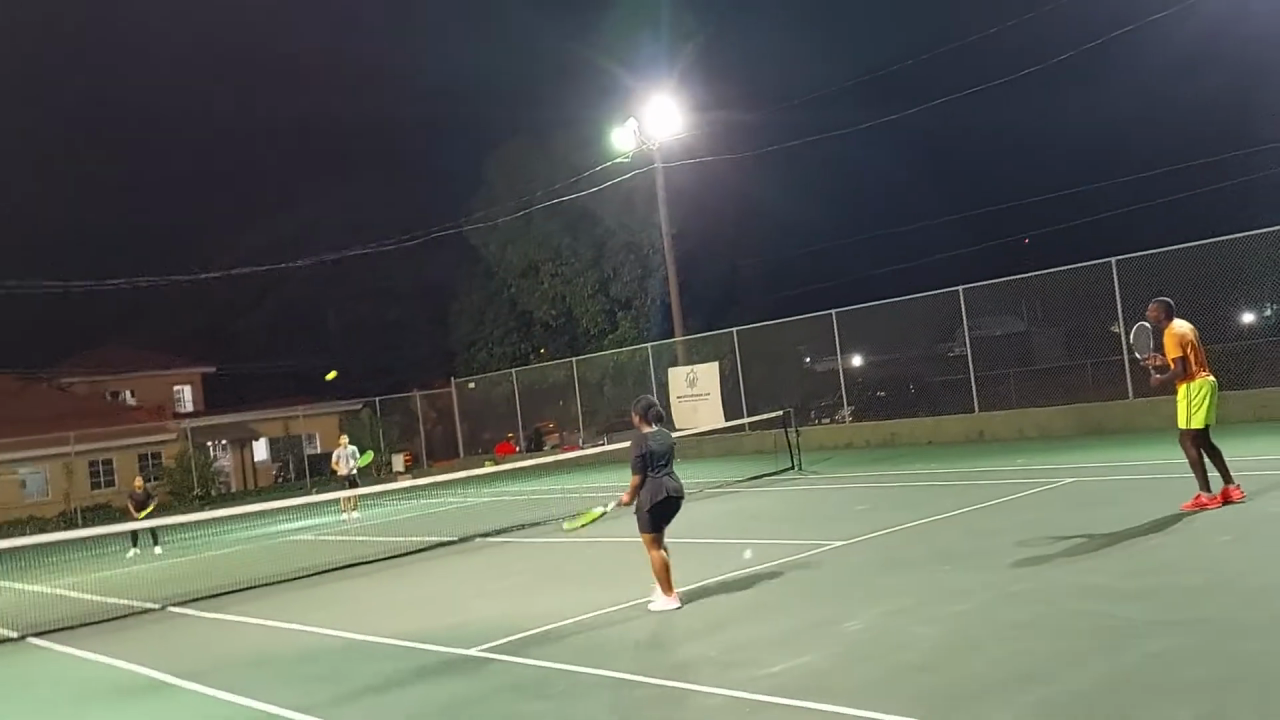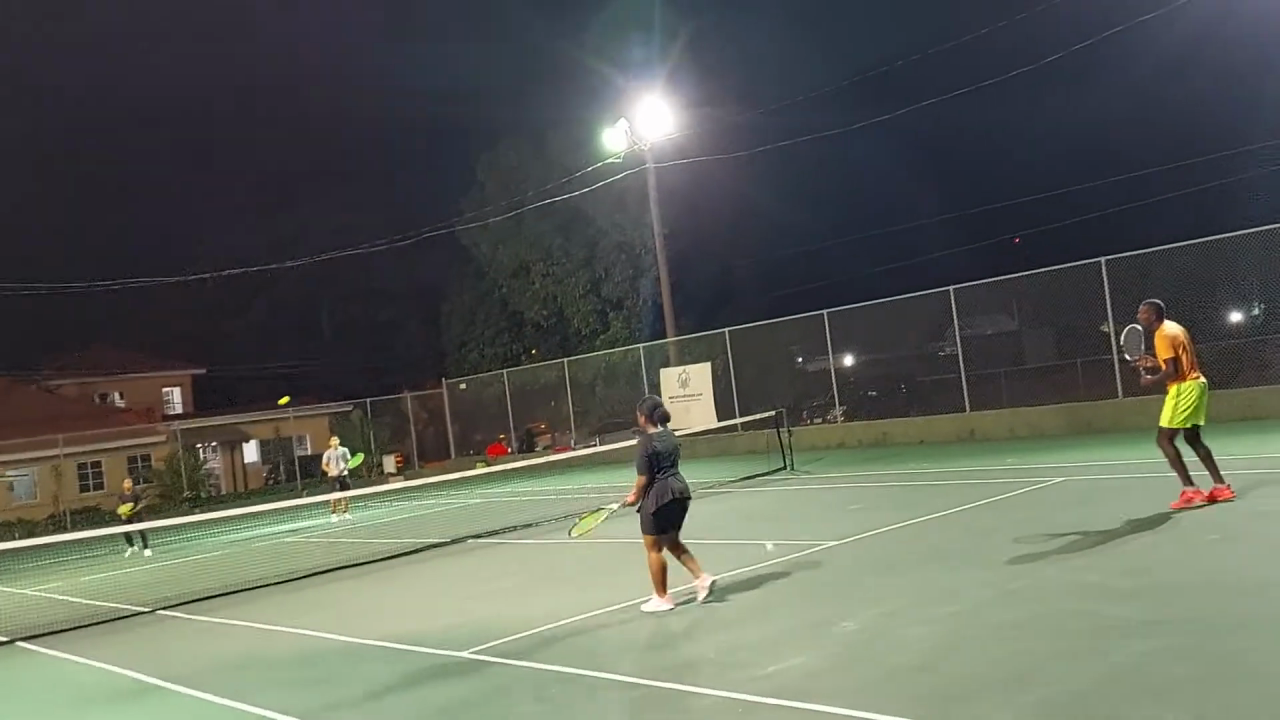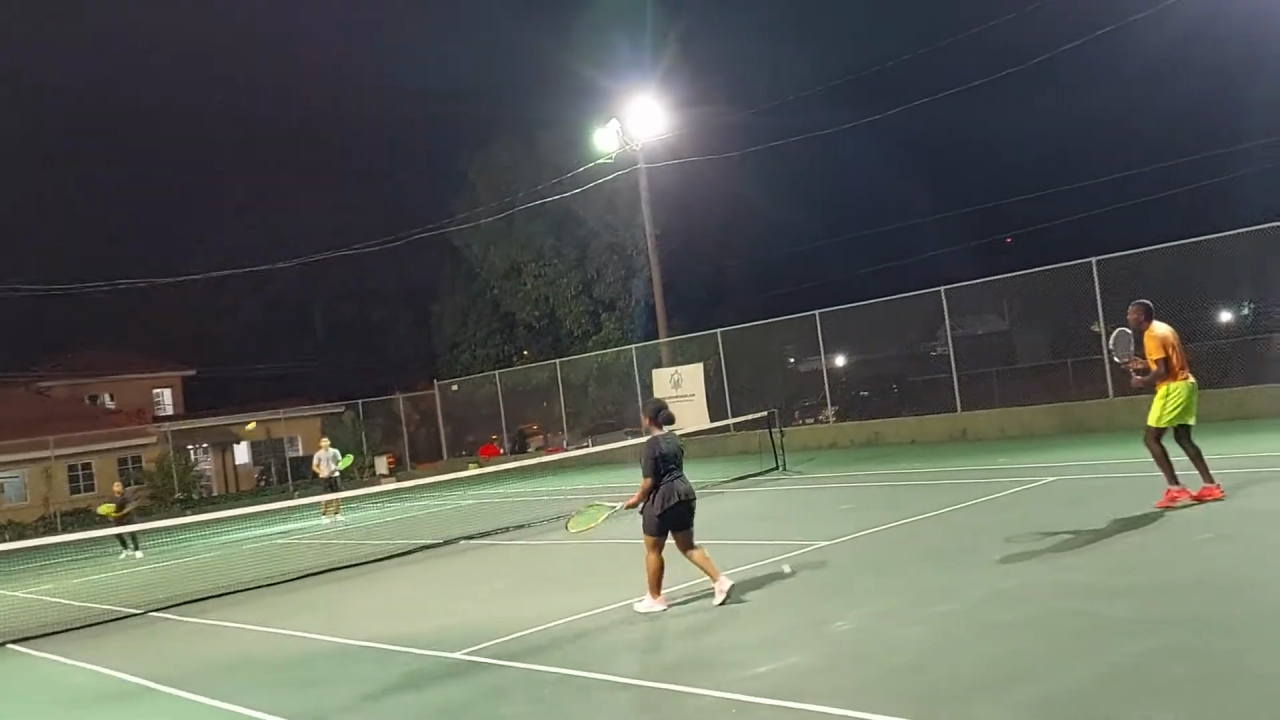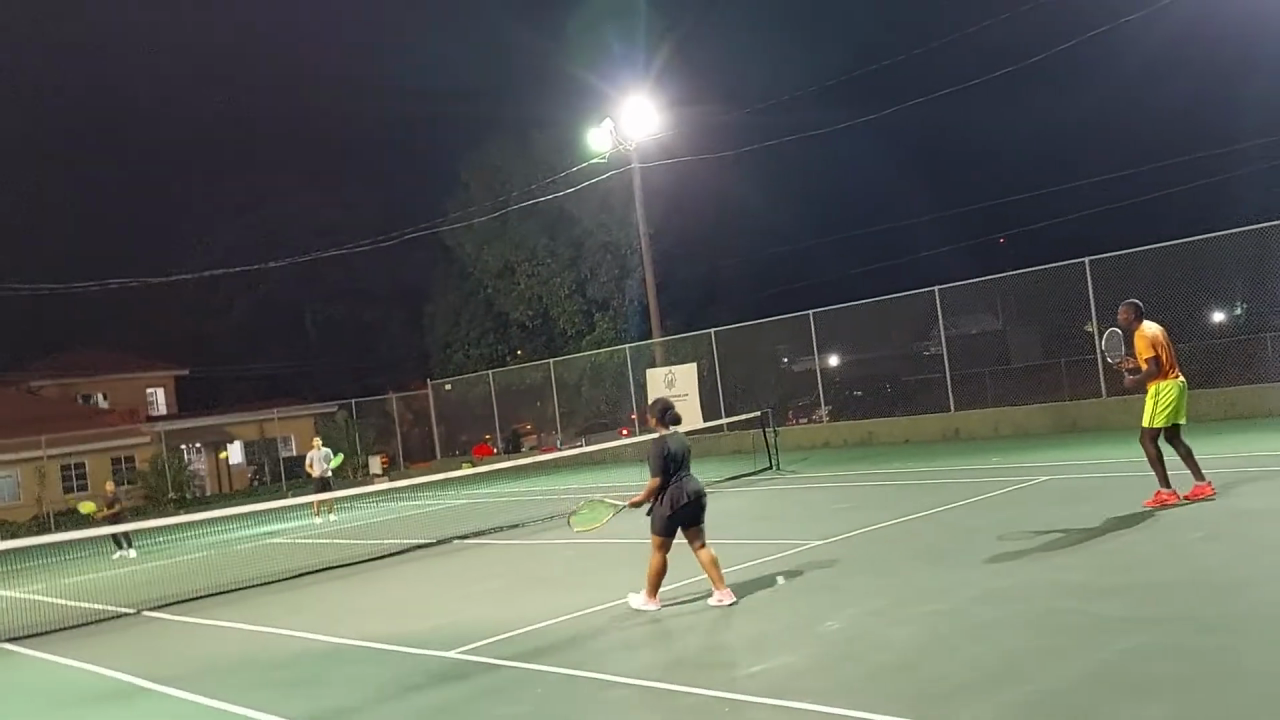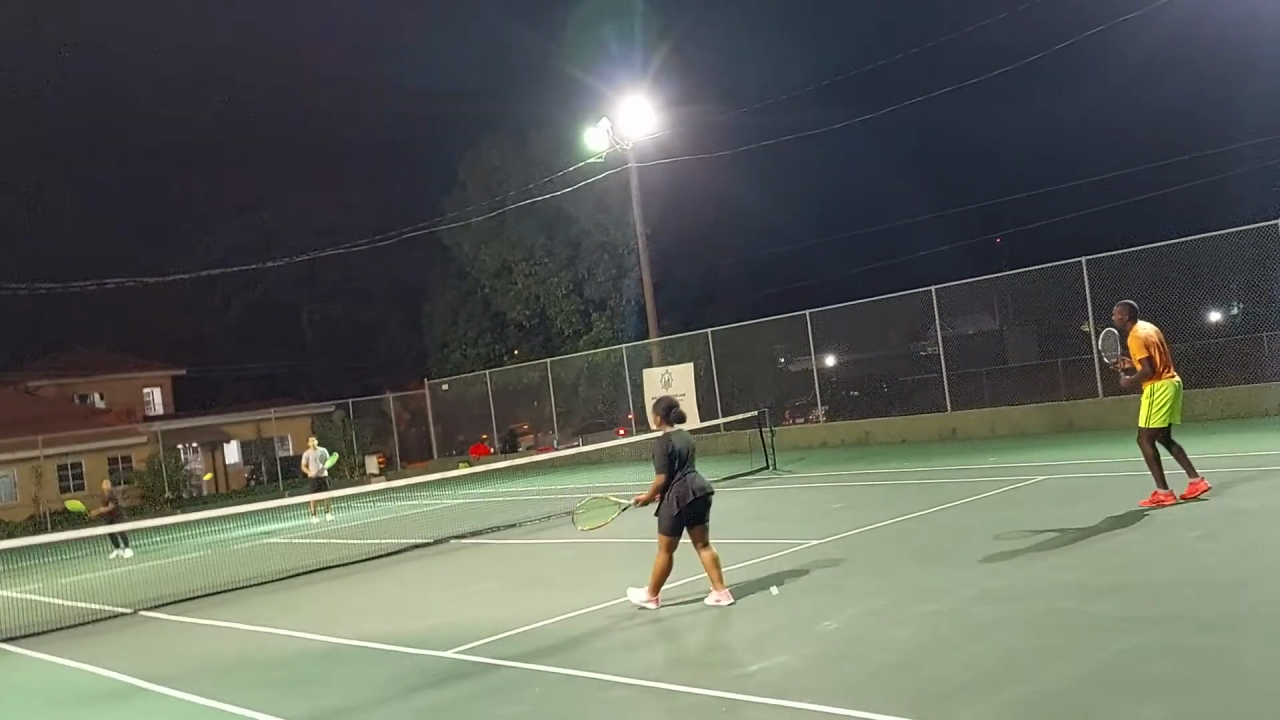
dt=0.1s
person 1, frame 1
left shoulder: (640, 442)
right shoulder: (666, 436)
left elbow: (638, 478)
left wrist: (629, 497)
right wrist: (636, 493)
left hip: (653, 496)
right hip: (673, 491)
left knee: (654, 547)
right knee: (655, 542)
left ankle: (669, 596)
right ankle: (664, 588)
person 1, frame 2
left shoulder: (645, 442)
right shoulder: (671, 437)
left elbow: (644, 479)
left wrist: (634, 497)
right wrist: (639, 493)
left hip: (658, 498)
right hip: (680, 493)
left knee: (653, 549)
right knee: (673, 543)
left ankle: (662, 597)
right ankle: (702, 577)
person 1, frame 3
left shoulder: (651, 445)
right shoulder: (674, 439)
left elbow: (649, 481)
left wrist: (637, 499)
right wrist: (643, 494)
left hip: (663, 500)
right hip: (684, 495)
left knee: (653, 550)
right knee: (688, 546)
left ankle: (655, 598)
right ankle: (719, 581)
person 1, frame 4
left shoulder: (659, 445)
right shoulder: (681, 438)
left elbow: (657, 481)
left wrist: (642, 499)
right wrist: (651, 495)
left hip: (672, 501)
right hip: (693, 495)
left knee: (659, 550)
right knee: (699, 546)
left ankle: (649, 598)
right ankle: (723, 592)
person 1, frame 5
left shoulder: (663, 442)
right shoulder: (686, 436)
left elbow: (662, 479)
left wrist: (648, 497)
right wrist: (657, 494)
left hip: (679, 498)
right hip: (700, 492)
left knee: (665, 550)
right knee: (703, 545)
left ankle: (650, 595)
right ankle: (721, 592)
person 2, frame 1
left shoulder: (1171, 334)
right shoulder: (1184, 326)
left elbow: (1181, 370)
left wrist: (1160, 380)
right wrist: (1165, 361)
left hip: (1193, 387)
right hip: (1205, 383)
left knee: (1188, 440)
right knee: (1202, 439)
left ankle: (1207, 496)
right ankle: (1231, 487)
person 2, frame 2
left shoulder: (1163, 335)
right shoulder: (1174, 328)
left elbow: (1173, 371)
left wrist: (1151, 380)
right wrist: (1155, 363)
left hip: (1183, 389)
right hip: (1196, 385)
left knee: (1164, 439)
right knee: (1193, 438)
left ankle: (1190, 489)
right ankle: (1221, 487)
person 2, frame 3
left shoulder: (1152, 336)
right shoulder: (1163, 328)
left elbow: (1164, 371)
left wrist: (1142, 381)
right wrist: (1145, 364)
left hip: (1172, 389)
right hip: (1185, 385)
left knee: (1151, 438)
right knee: (1183, 438)
left ankle: (1175, 489)
right ankle: (1210, 486)
person 2, frame 4
left shoulder: (1142, 336)
right shoulder: (1154, 327)
left elbow: (1154, 370)
left wrist: (1134, 381)
right wrist: (1136, 364)
left hip: (1163, 388)
right hip: (1176, 384)
left knee: (1147, 439)
right knee: (1174, 438)
left ankle: (1166, 492)
right ankle: (1202, 484)
person 2, frame 5
left shoulder: (1135, 336)
right shoulder: (1149, 328)
left elbow: (1148, 371)
left wrist: (1130, 381)
right wrist: (1132, 364)
left hip: (1158, 388)
right hip: (1171, 383)
left knee: (1145, 440)
right knee: (1164, 437)
left ankle: (1163, 492)
right ankle: (1196, 480)
